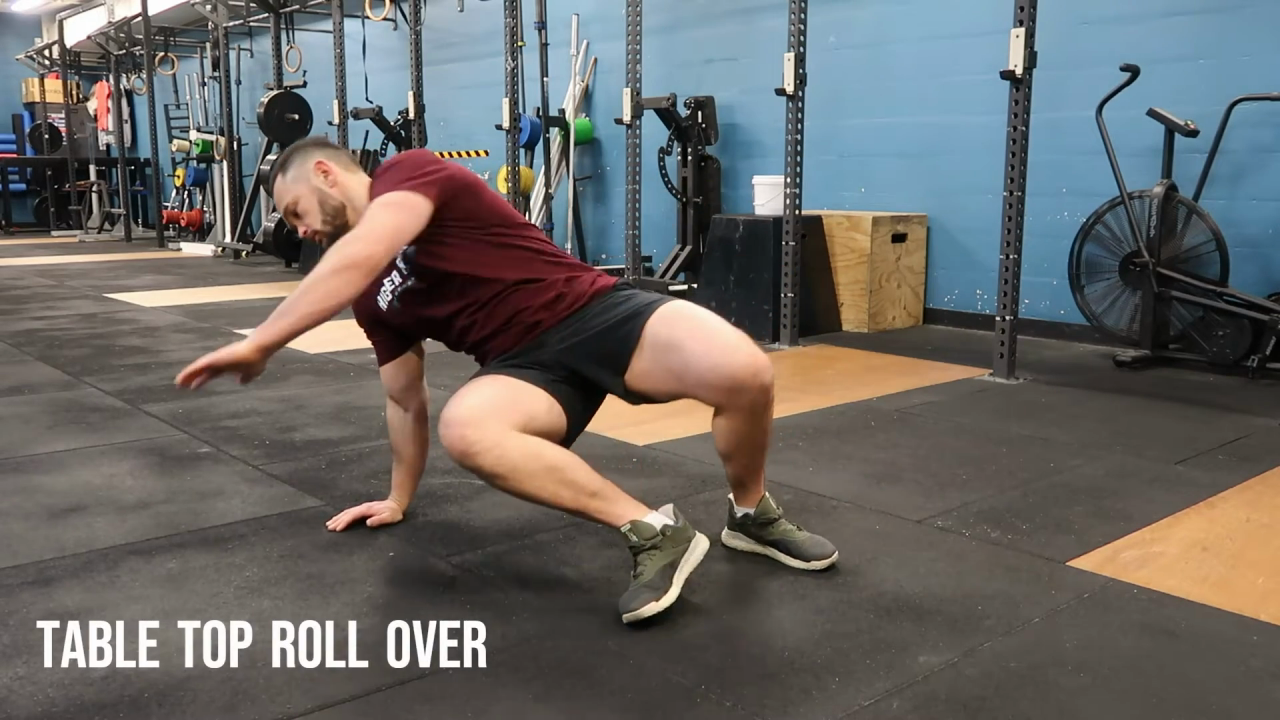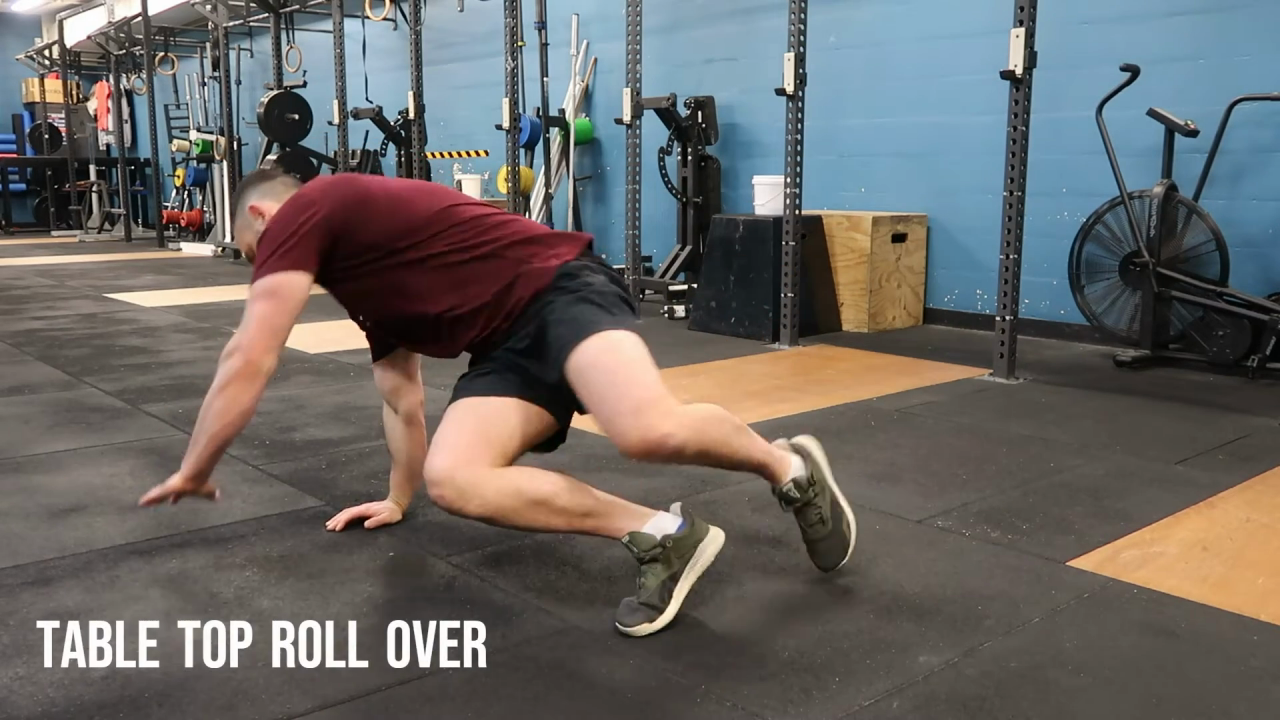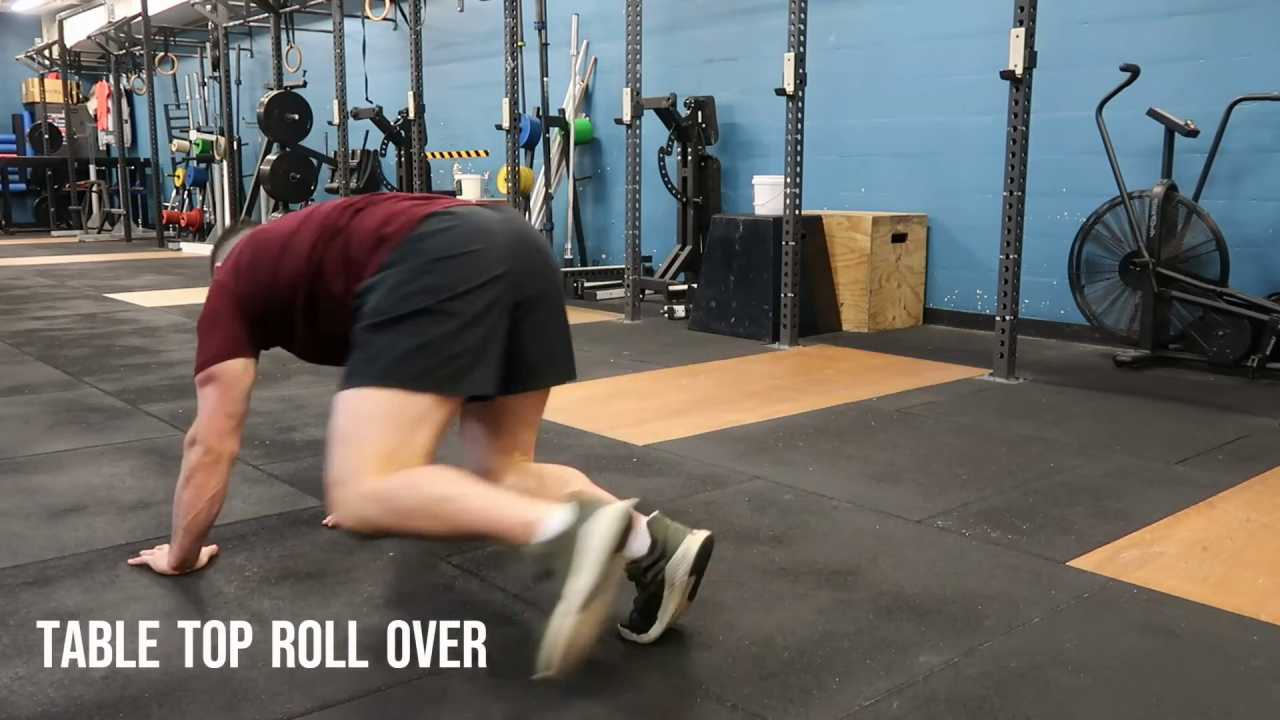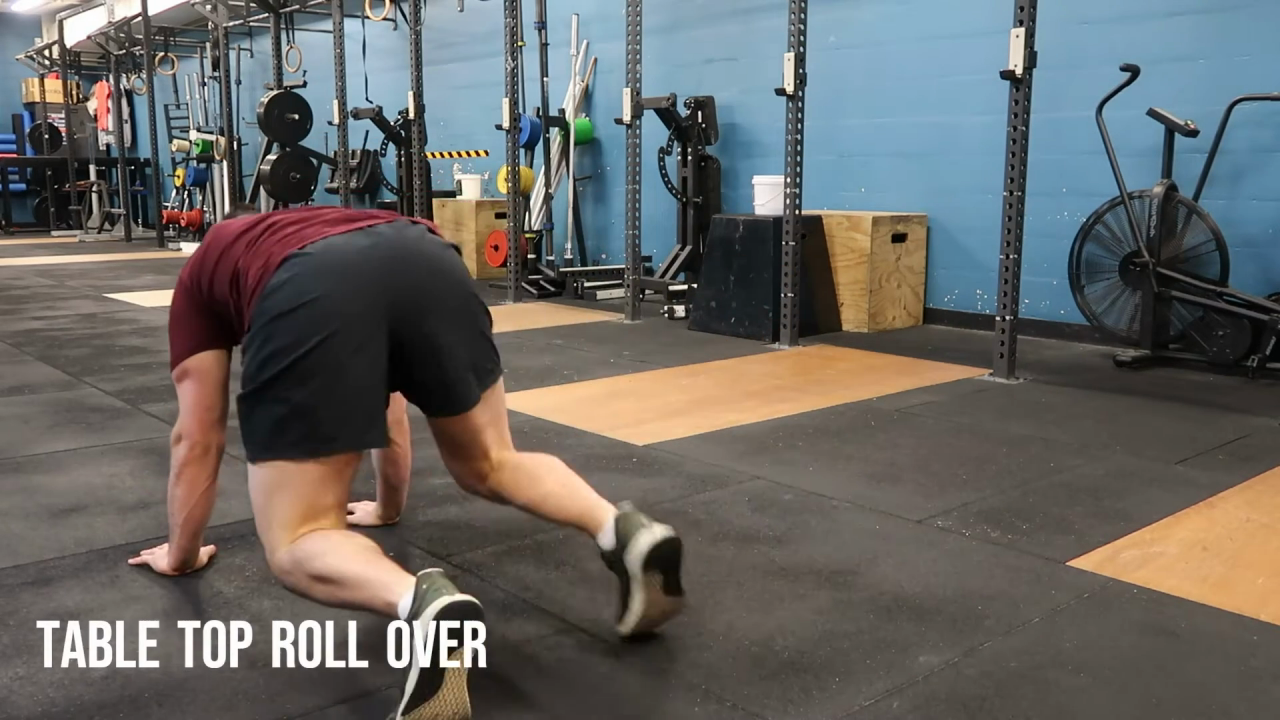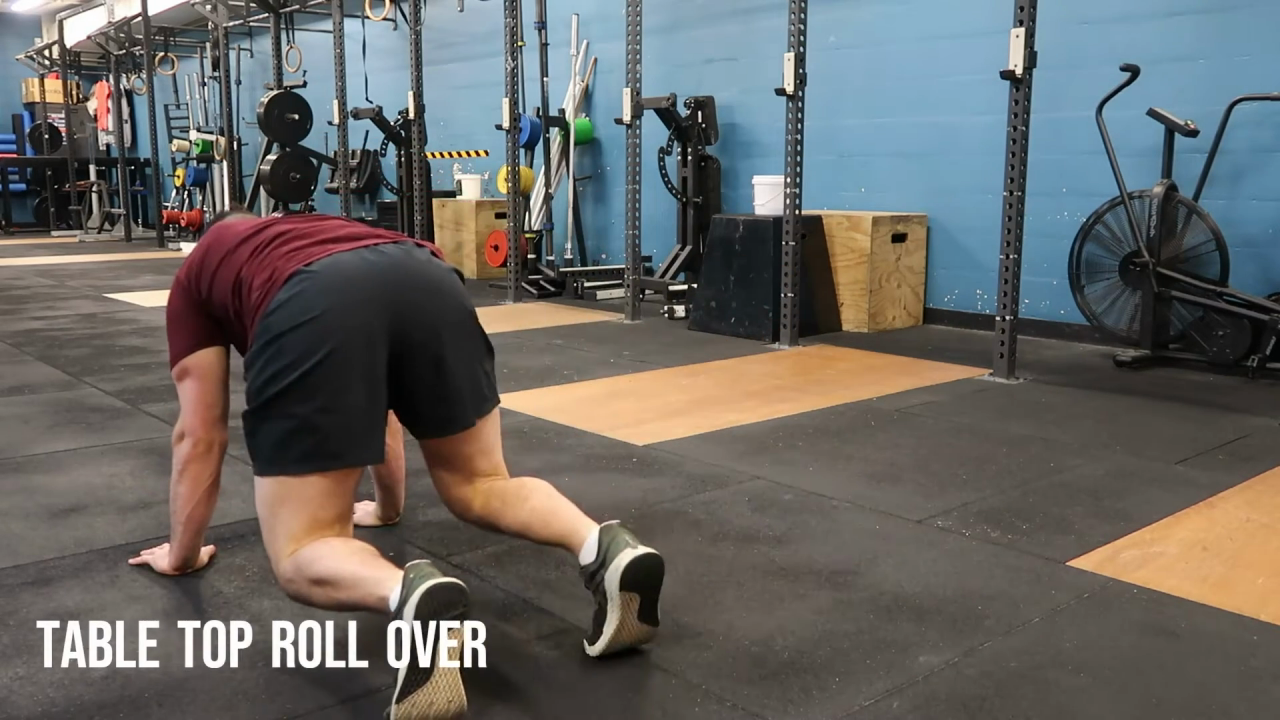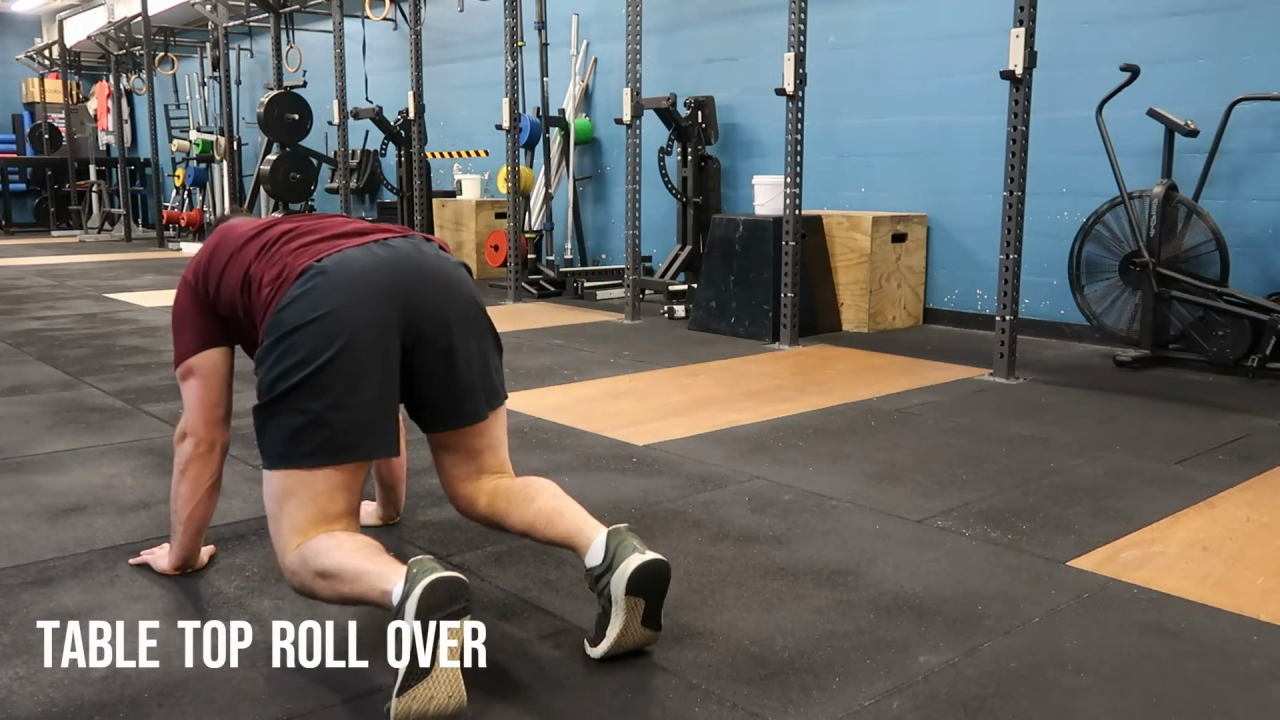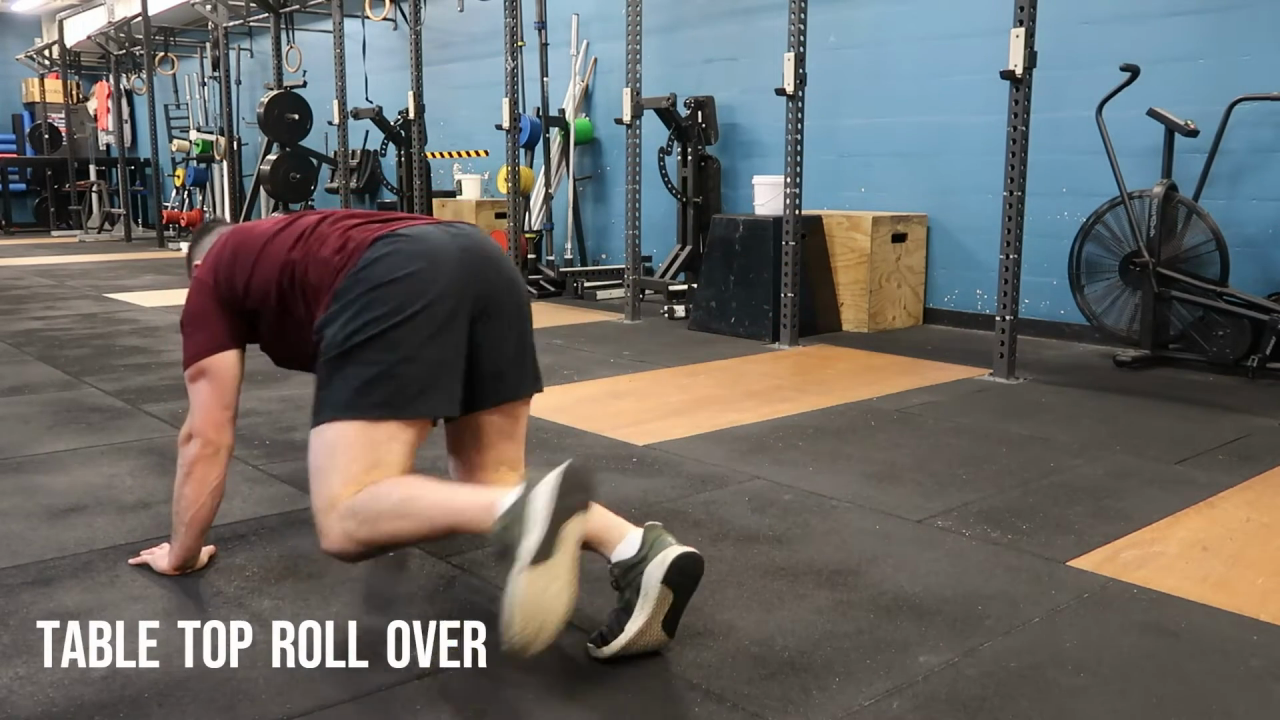
dt=0.4s
person 1, frame 1
left shoulder: (409, 175)
right shoulder: (374, 298)
left elbow: (363, 257)
right elbow: (404, 397)
left wrist: (257, 344)
right wrist: (400, 498)
left hip: (595, 309)
right hip: (524, 363)
left knee: (744, 371)
right knee: (464, 428)
left ankle: (753, 516)
right ankle: (648, 531)
person 1, frame 2
left shoulder: (305, 211)
right shoulder: (360, 280)
left elbow: (248, 365)
right elbow: (402, 397)
left wrist: (194, 471)
right wrist: (398, 499)
left hip: (559, 291)
right hip: (508, 347)
left knee: (650, 431)
right knee: (451, 478)
left ankle: (789, 469)
right ankle: (657, 534)
person 1, frame 3
left shoulder: (237, 280)
left elbow: (211, 445)
right elbow: (392, 398)
left wrist: (181, 553)
left hip: (439, 262)
right hip: (511, 240)
left knee: (361, 498)
right knee: (502, 474)
left ankle: (573, 530)
right ankle: (648, 538)
person 1, frame 4
left shoulder: (201, 274)
left elbow: (197, 439)
right elbow: (386, 404)
left wrist: (180, 553)
right wrist: (389, 505)
left hip: (310, 298)
left knee: (296, 546)
right knee: (492, 465)
left ankle: (422, 604)
right ankle: (623, 532)
person 1, frame 5
left shoulder: (197, 273)
left elbow: (199, 436)
right elbow: (377, 403)
left wrist: (182, 553)
right wrist: (388, 507)
left hip: (314, 314)
left knee: (303, 556)
right knee: (479, 489)
left ankle: (410, 597)
right ankle: (604, 549)
person 1, frame 6
left shoulder: (203, 273)
left elbow: (202, 436)
right elbow: (380, 399)
left wrist: (183, 552)
right wrist: (388, 507)
left hip: (325, 307)
left knee: (309, 549)
right knee: (486, 487)
left ankle: (414, 592)
right ankle: (612, 553)
person 1, frame 7
left shoulder: (215, 275)
left elbow: (207, 438)
right elbow: (389, 386)
left wrist: (182, 552)
right wrist: (394, 486)
left hip: (396, 280)
right hip: (479, 259)
left knee: (350, 522)
right knee: (492, 488)
left ankle: (528, 510)
right ankle: (640, 550)
